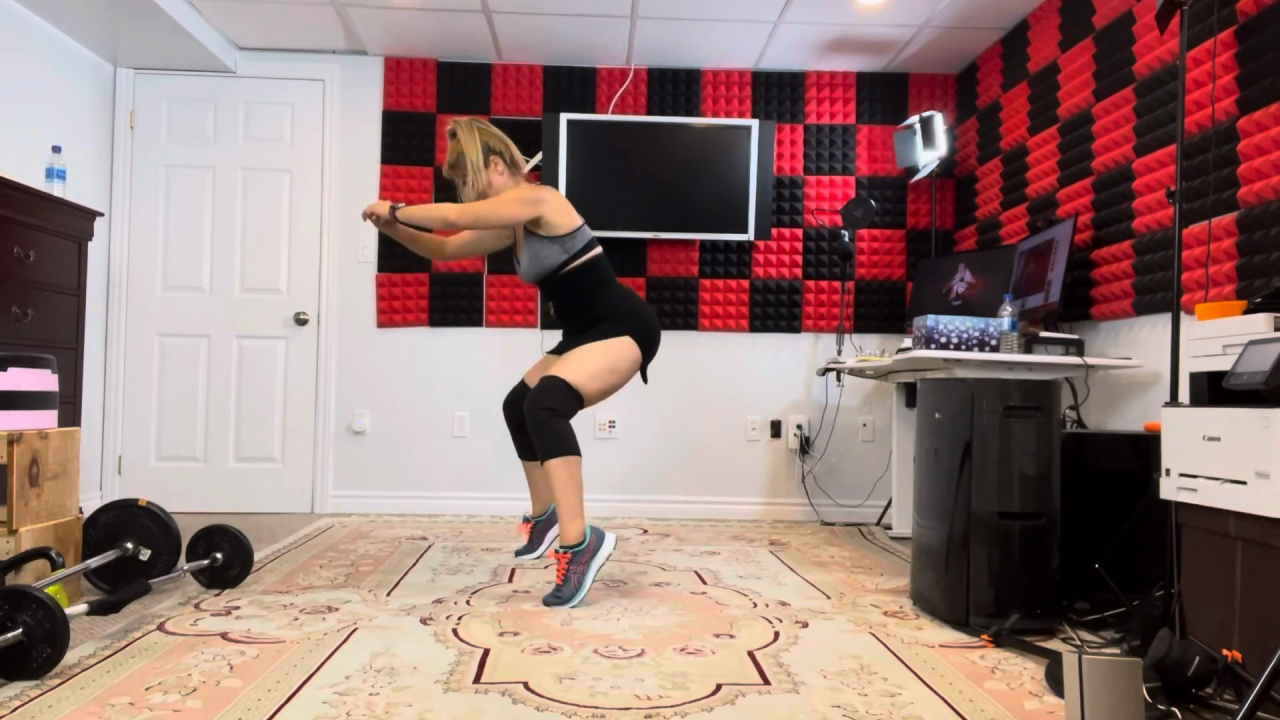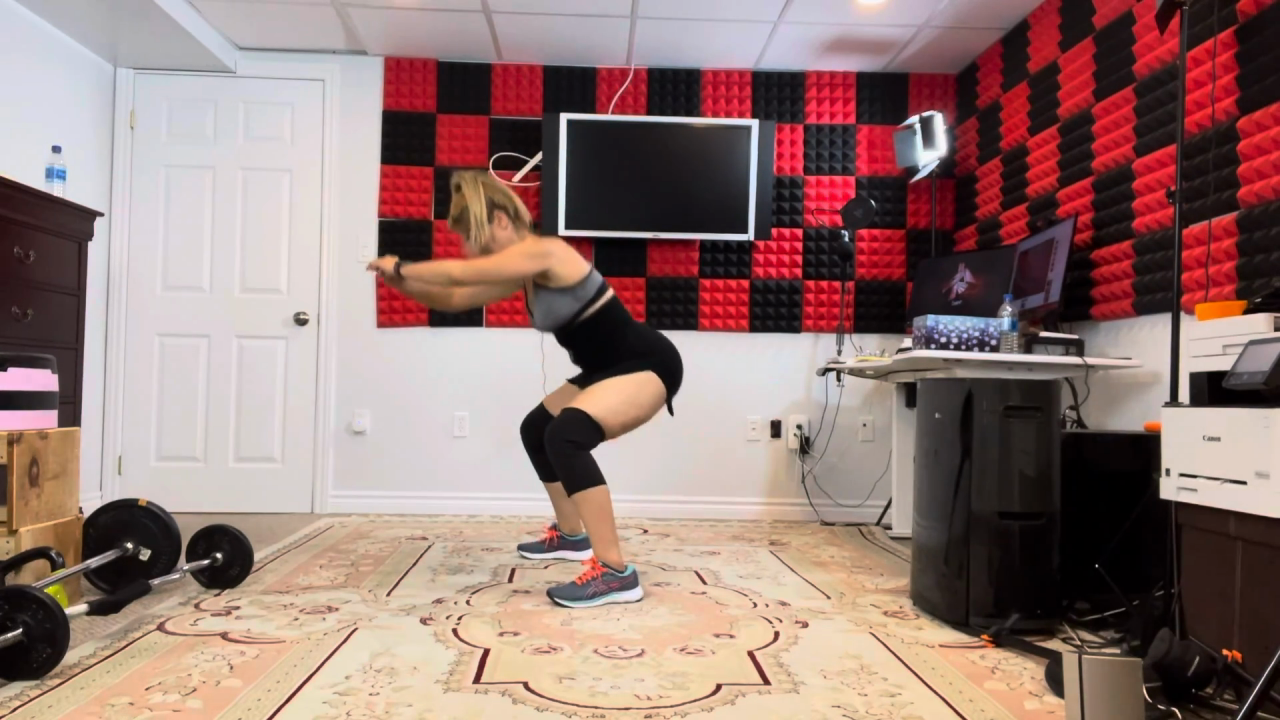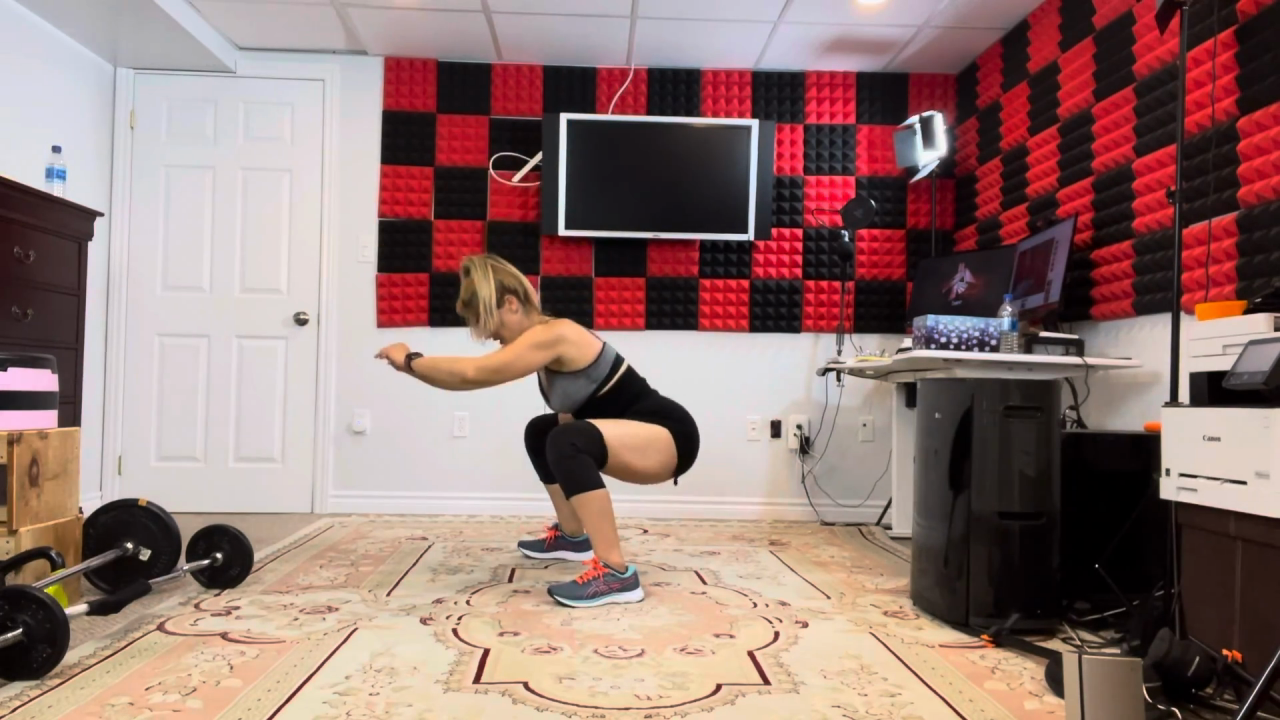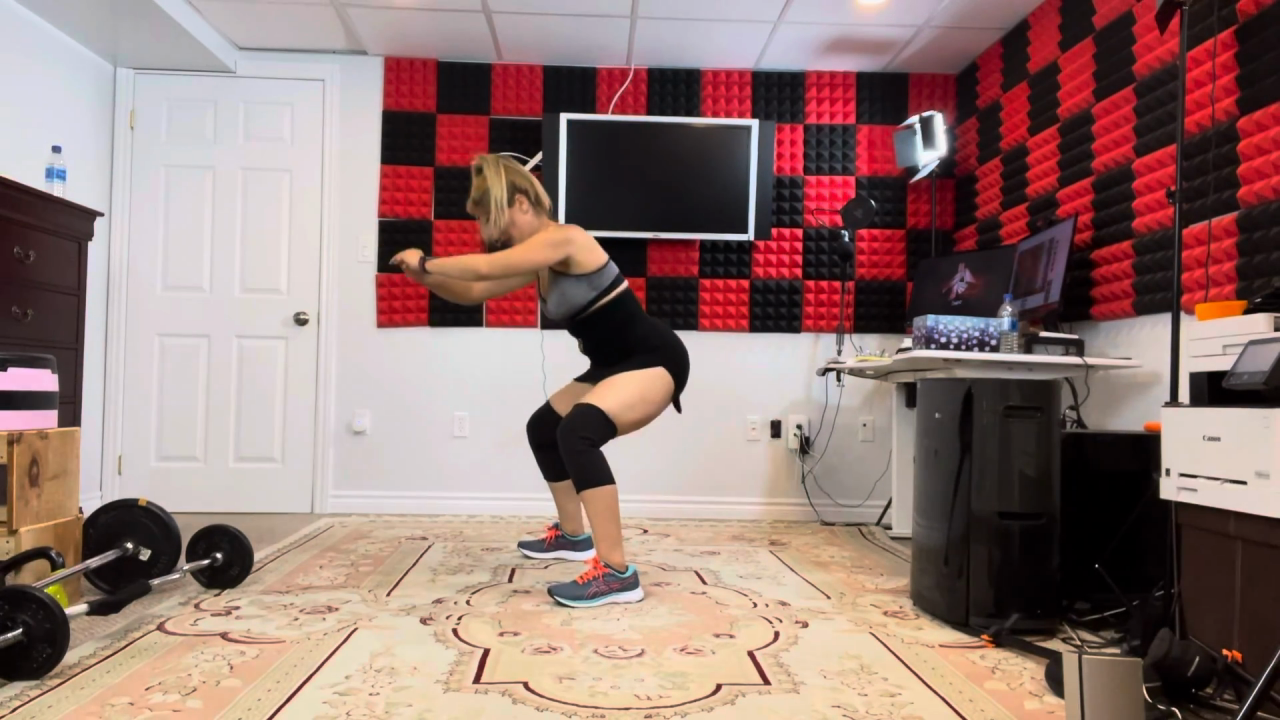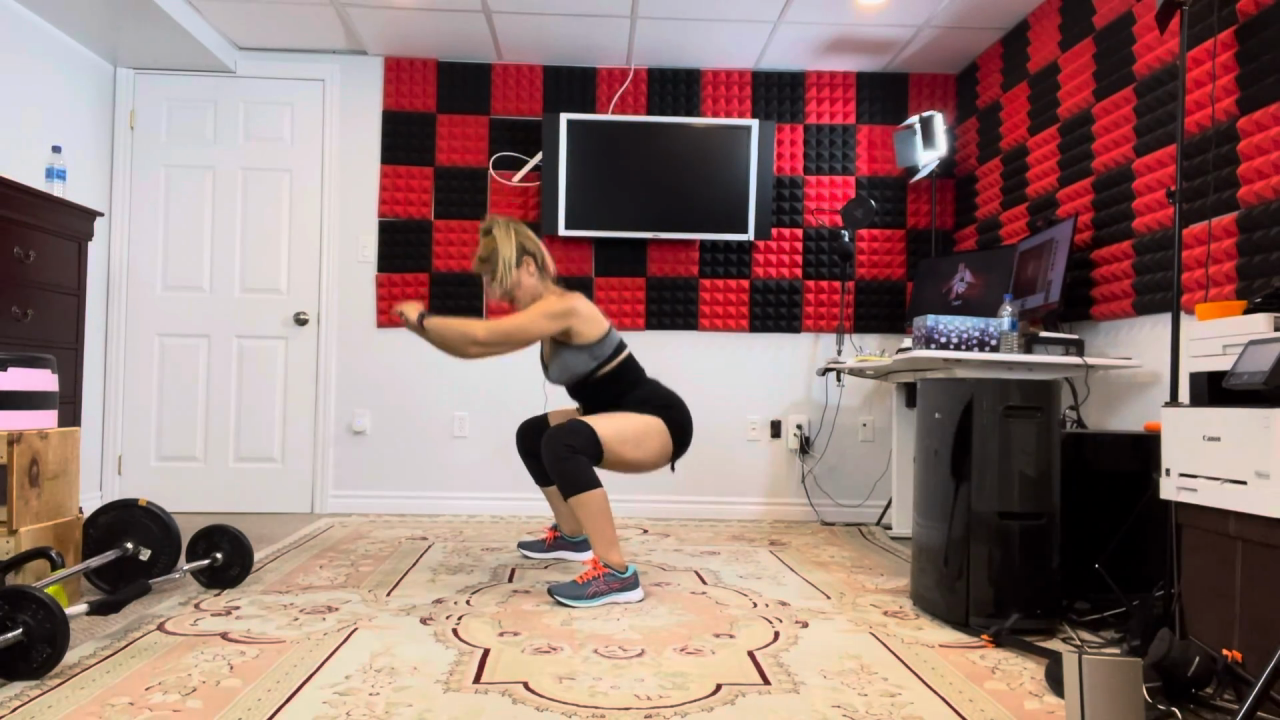
dt=0.4s
person 1, frame 1
left shoulder: (538, 199)
right shoulder: (514, 222)
left elbow: (454, 216)
right elbow: (447, 248)
left wrist: (395, 210)
right wrist: (393, 226)
left hip: (624, 327)
right hip: (590, 331)
left knee: (545, 405)
right knee: (519, 406)
left ankle: (579, 540)
right ankle: (544, 517)
person 1, frame 2
left shoulder: (543, 251)
right shoulder: (526, 270)
left elbow: (460, 274)
right elbow: (454, 298)
left wrist: (400, 270)
right wrist: (402, 279)
left hip: (650, 366)
right hip: (615, 369)
left knee: (566, 435)
right knee: (537, 428)
left ankle: (615, 572)
right ankle: (572, 535)
person 1, frame 3
left shoulder: (556, 335)
right shoulder: (538, 341)
left elbow: (474, 374)
right elbow: (472, 375)
left wrist: (410, 360)
right wrist: (412, 362)
left hip: (668, 432)
right hip: (636, 428)
left knee: (566, 442)
right knee: (540, 434)
left ankle: (615, 573)
right ankle: (572, 535)
person 1, frame 4
left shoulder: (565, 238)
right shoulder: (541, 258)
left elbow: (485, 267)
right elbow: (474, 291)
left wrist: (425, 263)
right wrist: (423, 275)
left hip: (655, 359)
right hip: (616, 364)
left knee: (578, 431)
right knee: (543, 428)
left ankle: (616, 571)
right ankle: (572, 535)
person 1, frame 5
left shoulder: (564, 306)
right shoulder: (541, 312)
left elbow: (483, 335)
right elbow: (478, 346)
left wrist: (424, 318)
right wrist: (423, 324)
left hip: (662, 424)
right hip: (627, 419)
left knee: (562, 442)
right knee: (532, 437)
left ankle: (616, 573)
right ankle: (573, 536)
